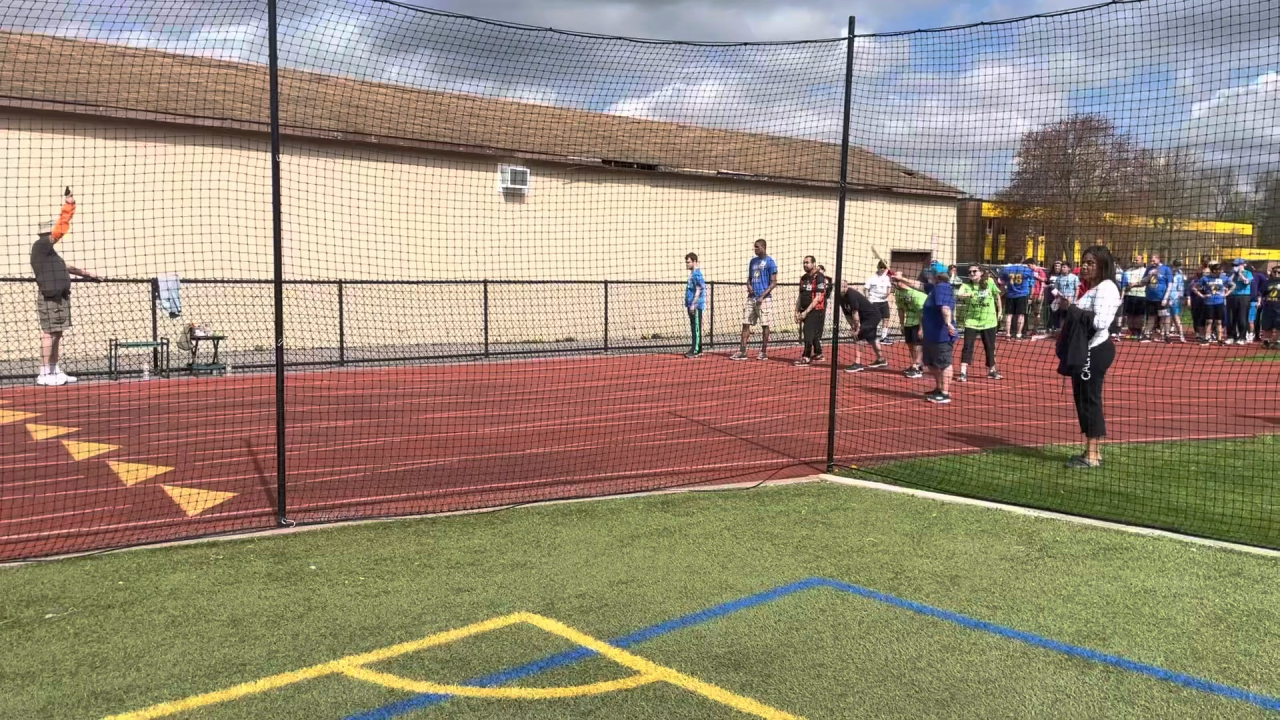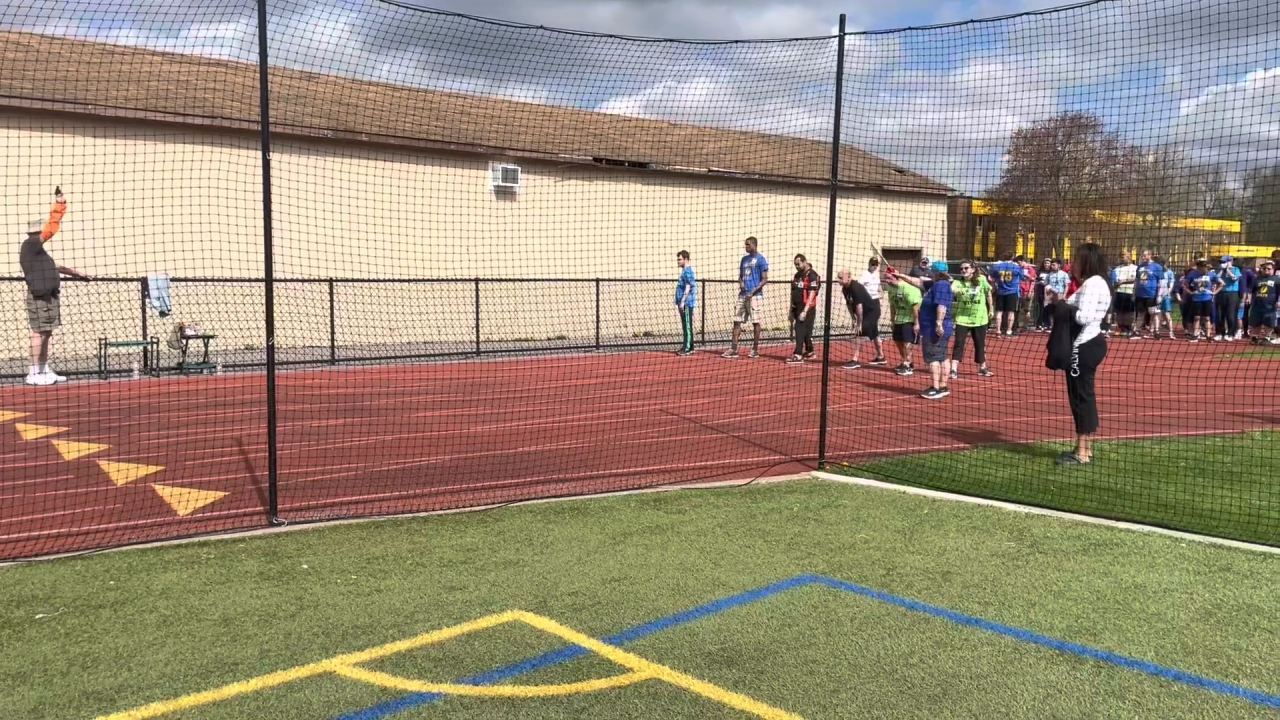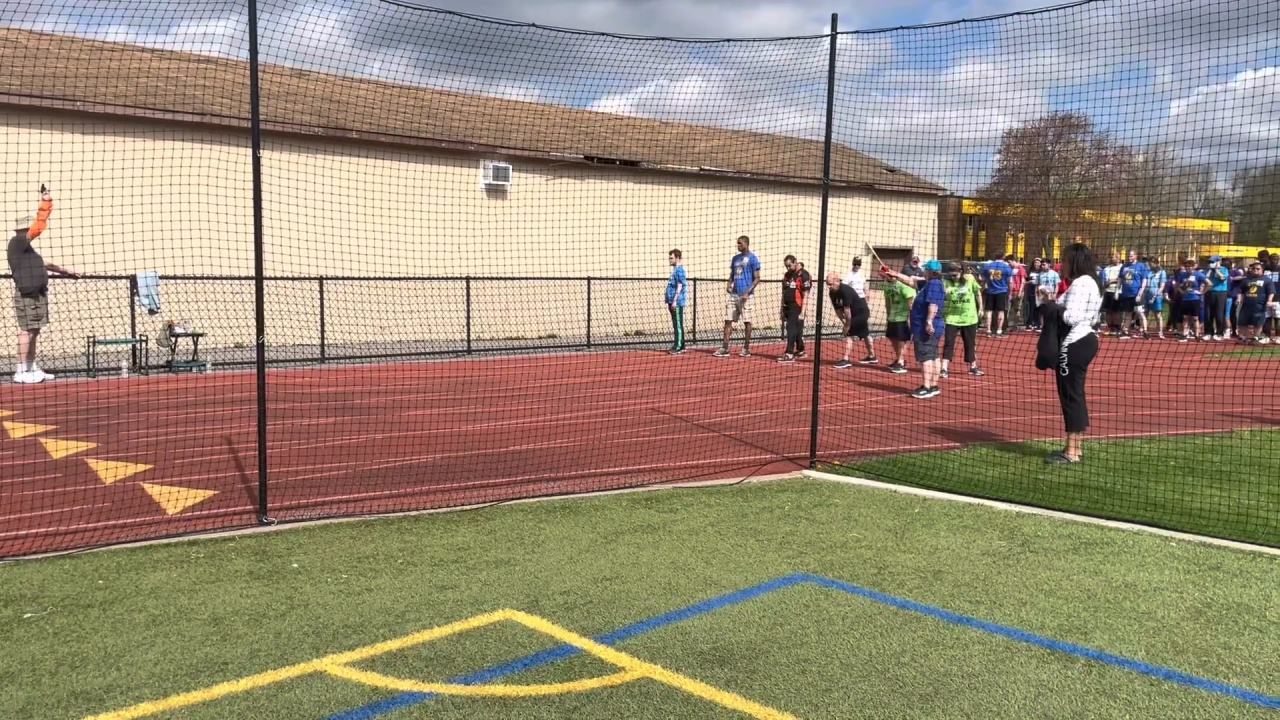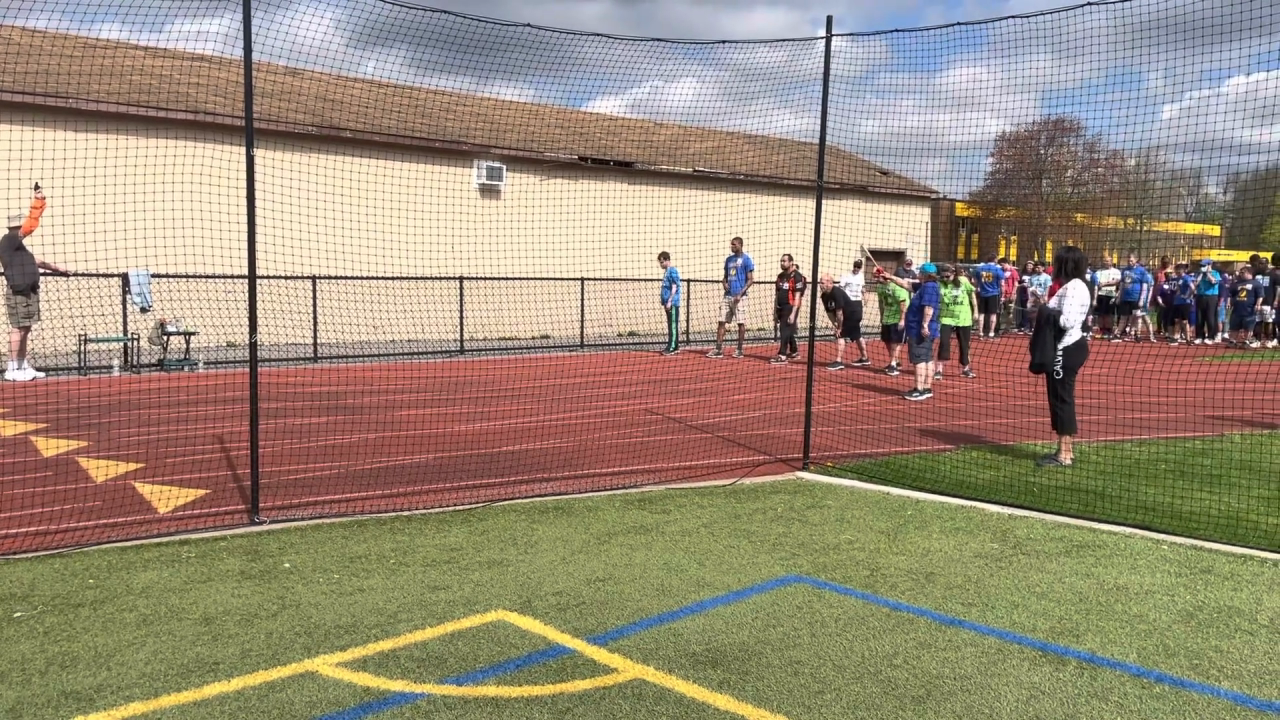
dt=0.7s
person 1, frame 1
left shoulder: (1106, 288)
right shoulder: (1094, 289)
left elbow: (1100, 321)
left wrist: (1073, 310)
right wrist: (1069, 323)
left hip: (1094, 351)
right hip: (1087, 351)
left knee: (1090, 401)
right knee: (1085, 400)
left ankle: (1092, 456)
right ankle: (1094, 452)
person 1, frame 2
left shoulder: (1091, 284)
right shoulder: (1098, 284)
left elbow: (1083, 316)
left wrist: (1060, 305)
right wrist: (1064, 303)
left hip: (1083, 347)
right hip: (1090, 344)
left knee: (1080, 397)
right knee: (1084, 396)
left ankle: (1081, 453)
right ankle: (1085, 448)
person 1, frame 3
left shoulder: (1080, 284)
right shoulder: (1090, 283)
left elbow: (1071, 316)
right wrist: (1056, 306)
left hip: (1073, 346)
right hip: (1083, 342)
left knee: (1070, 396)
right knee: (1075, 396)
left ankle: (1072, 452)
right ankle: (1075, 447)
person 1, frame 4
left shoulder: (1073, 288)
right shoulder: (1072, 286)
left elbow: (1067, 320)
left wrist: (1043, 310)
right wrist: (1045, 310)
left hip: (1066, 350)
right hip: (1067, 348)
left knee: (1061, 399)
right knee: (1061, 399)
left ankle: (1064, 455)
right ankle: (1066, 450)
person 2, frame 1
left shoulder: (48, 251)
right shoulder: (40, 246)
left elbow: (64, 267)
right elbow: (59, 230)
left wrist: (87, 274)
right wrist: (68, 207)
left hip: (58, 297)
right hip: (50, 298)
left knee: (57, 334)
right knee: (49, 333)
left ankle: (55, 371)
right ankle: (44, 374)
person 2, frame 2
left shoulder: (38, 250)
right shoulder: (30, 244)
left elbow: (54, 266)
right elbow: (49, 230)
left wrist: (76, 273)
right wrist: (59, 207)
left hip: (48, 296)
right hip: (39, 297)
left knee: (46, 333)
right knee: (39, 332)
left ankle: (44, 370)
right ankle: (34, 373)
person 2, frame 3
left shoulder: (25, 248)
right shoulder: (17, 243)
left elbow: (42, 263)
right elbow: (37, 228)
left wrist: (64, 270)
right wrist: (45, 204)
left hip: (36, 294)
right hip: (27, 294)
left knee: (34, 331)
right knee: (27, 330)
left ankle: (32, 368)
right ankle: (21, 371)
person 2, frame 4
left shoulder: (17, 245)
right shoulder: (9, 240)
left elbow: (33, 260)
right elbow: (29, 226)
left wrist: (56, 268)
right wrist: (38, 203)
left hip: (27, 292)
right hip: (18, 292)
left knee: (25, 329)
right knee: (18, 328)
left ankle: (23, 366)
right ankle: (12, 368)
